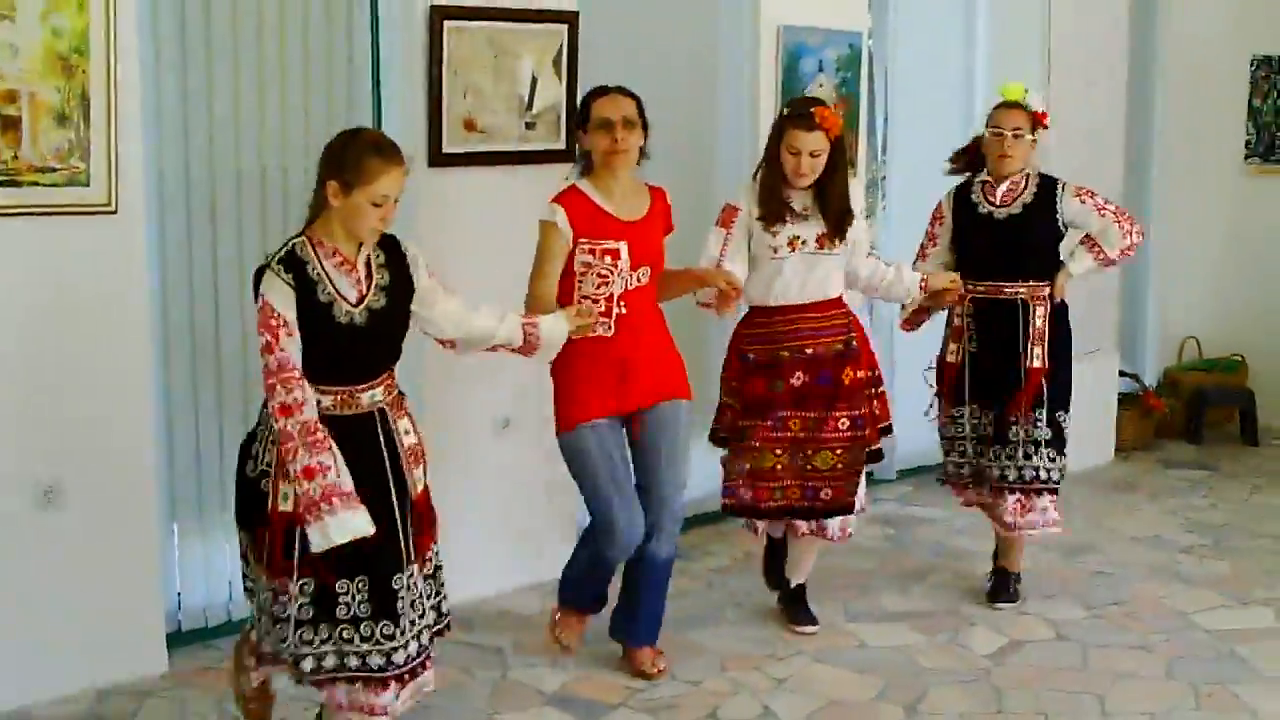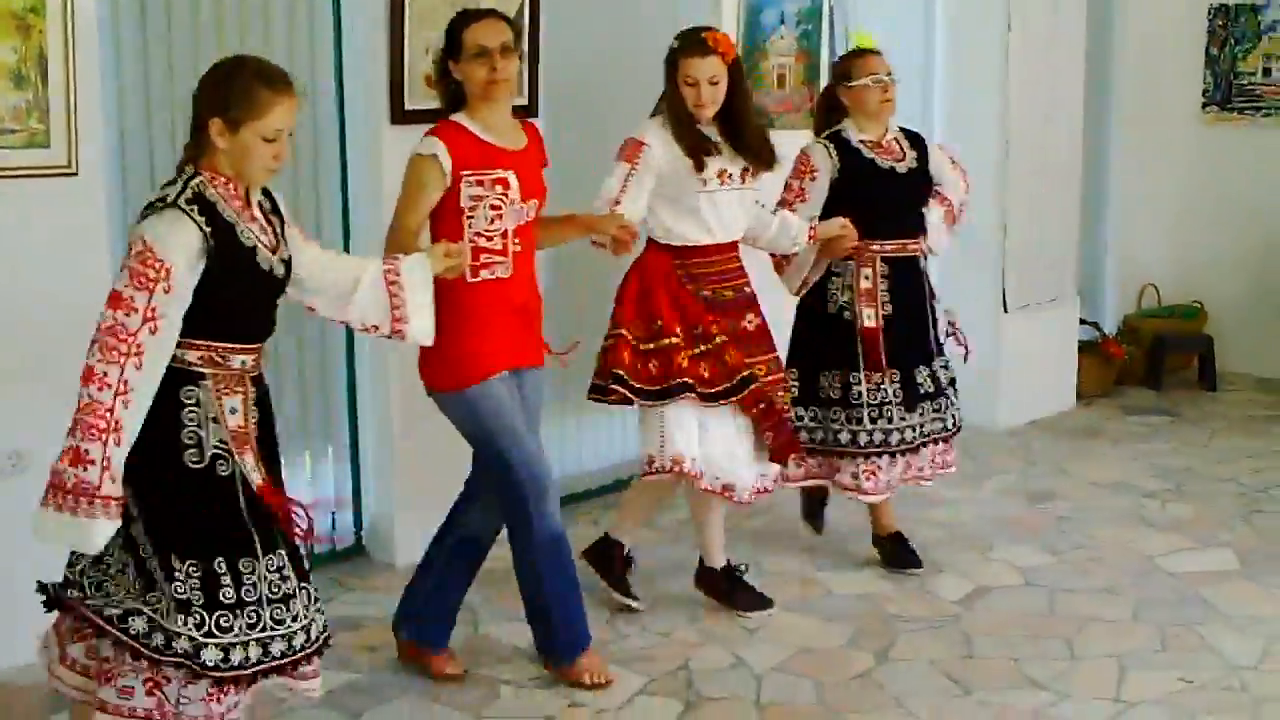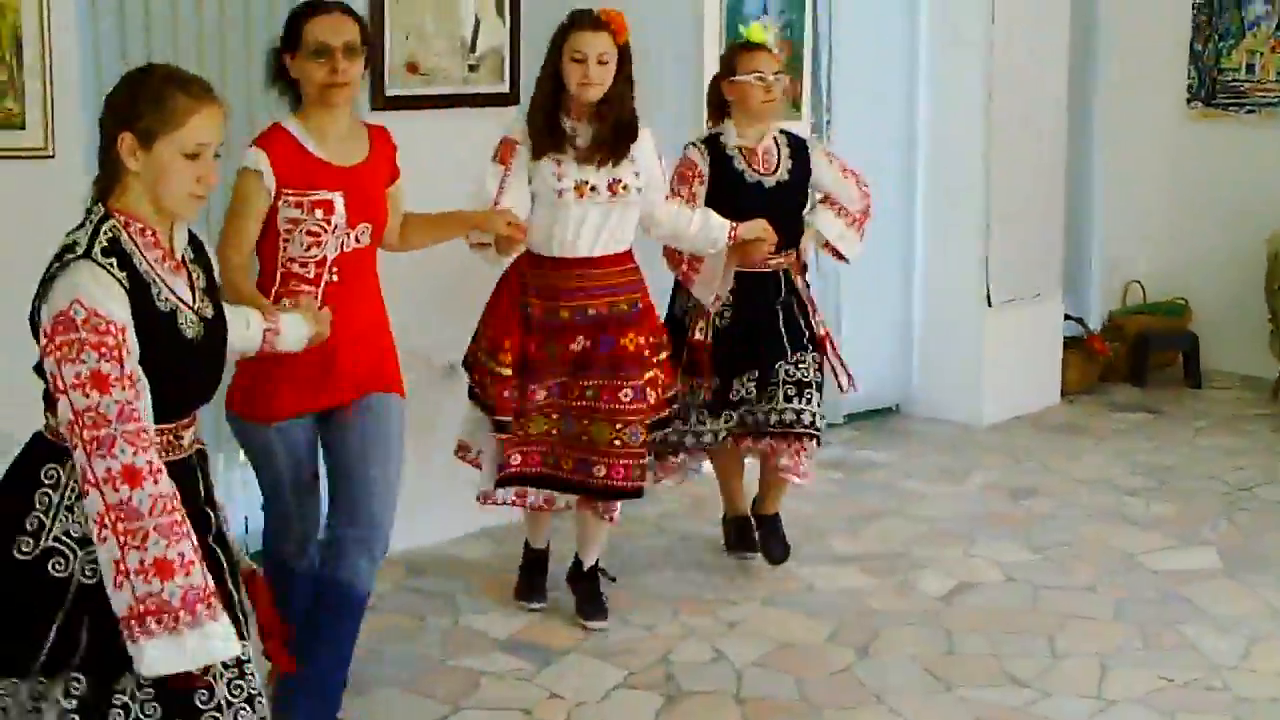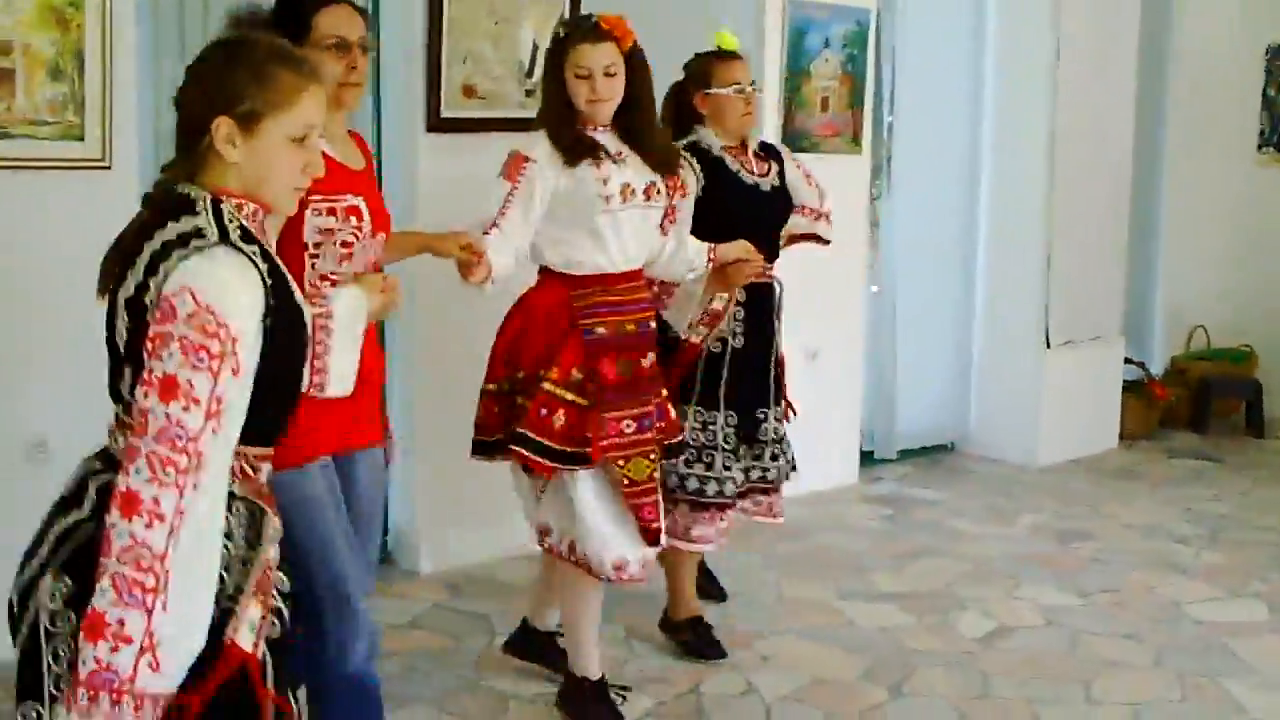
dt=0.5s
person 1, frame 1
left shoulder: (656, 204)
right shoulder: (565, 213)
right elbow: (539, 308)
left wrist: (698, 277)
right wrist: (564, 331)
left hip: (658, 376)
right hip: (587, 387)
left knee: (665, 518)
right knee: (620, 521)
left ankle: (639, 632)
right ankle: (579, 595)
person 1, frame 2
left shoulder: (530, 139)
right shoulder: (441, 148)
right elbow: (400, 244)
left wrist: (592, 222)
left hip: (520, 333)
right hip: (464, 341)
left knee: (500, 486)
right knee: (534, 486)
left ankle: (420, 629)
right ankle: (567, 645)
person 1, frame 3
left shoulder: (380, 146)
right shoulder: (266, 158)
right elbow: (229, 271)
left wrist: (471, 220)
right wrist: (271, 317)
left hip: (365, 365)
right hip: (278, 369)
left knee: (363, 535)
right knee: (290, 538)
person 1, frame 4
left shoulder: (359, 153)
left wrist: (429, 242)
right wrist: (336, 319)
left hip: (358, 402)
right hip: (286, 410)
left knee: (344, 592)
right knee: (344, 614)
person 2, frame 1
left shoulder: (396, 261)
right shoulder: (281, 280)
left elbow: (454, 322)
right elbow: (287, 395)
left wrist: (547, 325)
right wrist: (327, 495)
left hip: (381, 441)
right hip: (308, 447)
left knee: (384, 596)
right knee: (306, 605)
right ankle: (253, 661)
person 2, frame 2
left shoulder: (259, 208)
right shoulder: (178, 224)
left elbow: (327, 279)
right elbow: (122, 351)
left wrist: (423, 268)
right wrist: (94, 483)
left hip: (229, 422)
right hip: (184, 426)
right knee: (212, 612)
person 2, frame 3
left shoulder: (183, 254)
right shoulder: (88, 282)
right elbow: (117, 455)
left wrist: (287, 330)
right wrist: (182, 610)
left hip: (176, 497)
right hip: (81, 528)
person 2, frame 4
left shoulder: (186, 236)
right shoulder: (215, 269)
right elbow: (164, 475)
left wrist: (347, 309)
left hip: (196, 559)
right hip: (159, 575)
person 3, frame 1
left shoulder: (839, 203)
right shoulder: (749, 203)
left elbow: (862, 268)
right elbow: (719, 272)
left wrist: (922, 282)
right wrist: (721, 294)
left hip: (835, 342)
right hip: (766, 342)
left knee: (828, 467)
right knee: (768, 466)
left ankle: (795, 585)
right ankle: (773, 534)
person 3, frame 2
left shoulder: (736, 139)
right shoulder: (655, 139)
right elbow: (612, 212)
left wrist: (815, 231)
left hip: (726, 282)
right hip: (673, 285)
left knee: (724, 427)
right knee: (707, 430)
left ankle: (612, 546)
right ankle: (716, 567)
person 3, frame 3
left shoulder: (638, 138)
right shoulder: (526, 139)
left elbow: (662, 211)
right elbow: (500, 215)
left wrist: (733, 236)
right wrist: (495, 239)
left hip: (616, 299)
right hip: (539, 300)
left knee: (613, 448)
right knee: (537, 444)
left ankle: (586, 564)
right ankle: (536, 553)
person 3, frame 4
left shoulder: (642, 151)
right shoulder: (541, 154)
right elbow: (506, 231)
left wrist: (713, 255)
right wrist: (481, 263)
left hip: (627, 326)
right hip: (566, 326)
left knee: (613, 496)
right knee: (593, 501)
left ankle: (539, 628)
person 4, frame 1
left shoulder: (1059, 196)
right shoulder: (957, 201)
left elbow: (1126, 230)
right elbow: (929, 266)
left wrist: (1069, 270)
right wrist: (927, 298)
left hip: (1033, 336)
right hip: (973, 335)
left knee: (1027, 440)
right knee: (975, 441)
left ankle: (1008, 563)
right ankle: (1007, 532)
person 4, frame 2
left shoulder: (918, 147)
right shoulder: (825, 153)
left elbow: (956, 187)
left wrist: (924, 229)
right wrist: (825, 249)
left hip: (909, 288)
right hip: (852, 292)
left knee: (909, 397)
right knee: (865, 404)
left ankle: (820, 482)
right ankle: (886, 528)
person 4, frame 3
left shoulder: (802, 151)
right shoulder: (701, 157)
left elbow: (855, 195)
left wrist: (815, 234)
left hip: (783, 297)
right hip: (720, 297)
left knee: (784, 410)
right knee: (721, 415)
left ankle: (767, 510)
right ankle: (738, 509)
person 4, frame 4
left shoulder: (773, 159)
right shoulder: (685, 165)
left elbow: (814, 203)
left wrist: (780, 236)
left hip: (755, 319)
left knee: (743, 450)
right knee: (695, 454)
left ankle: (690, 553)
right ankle: (681, 610)
